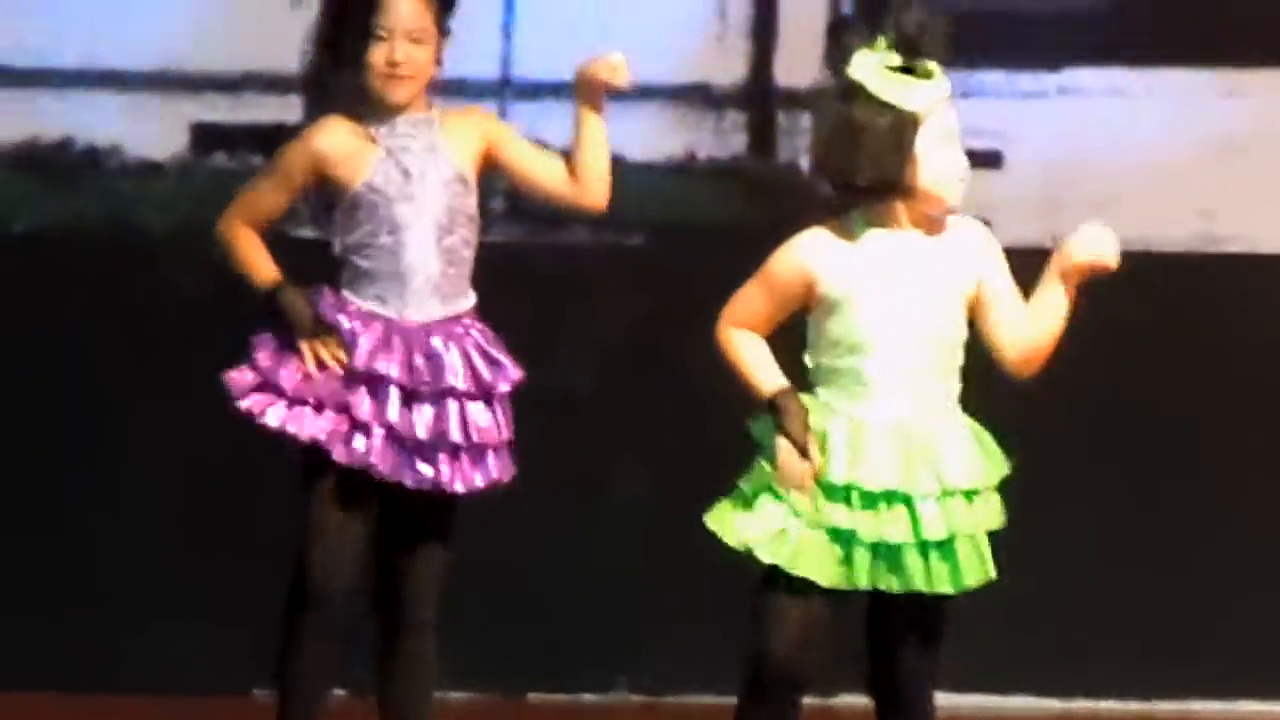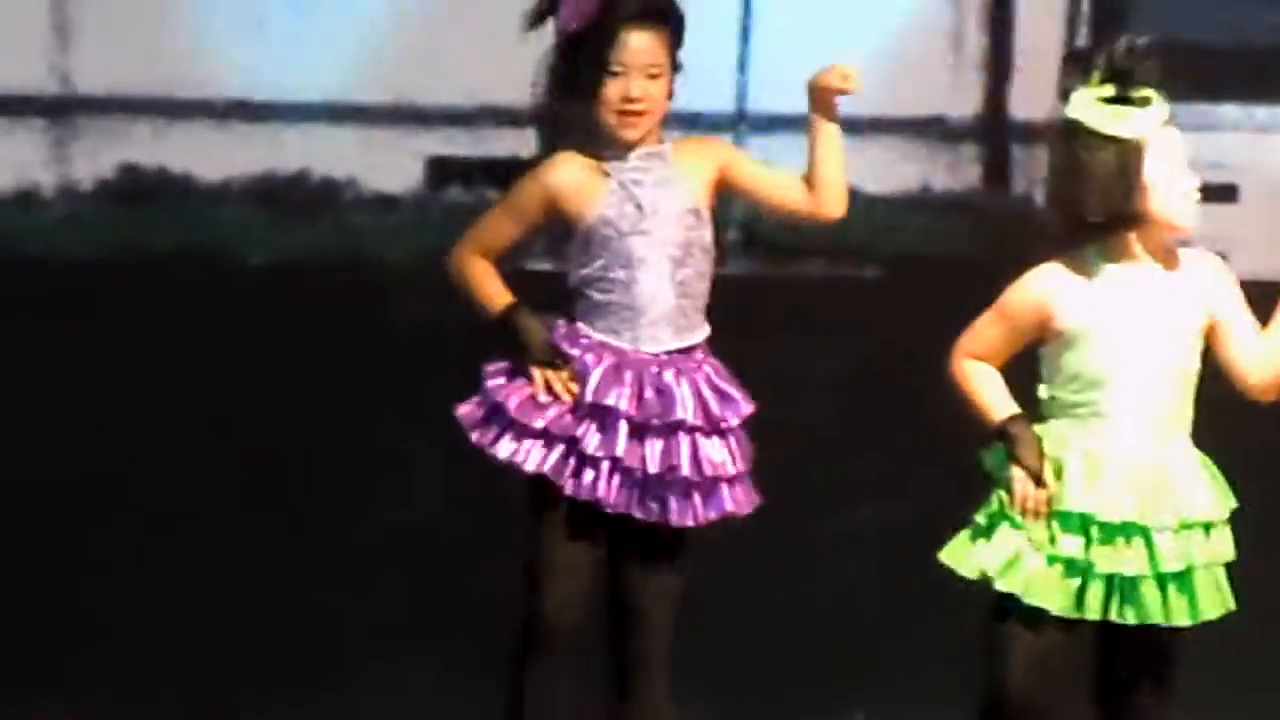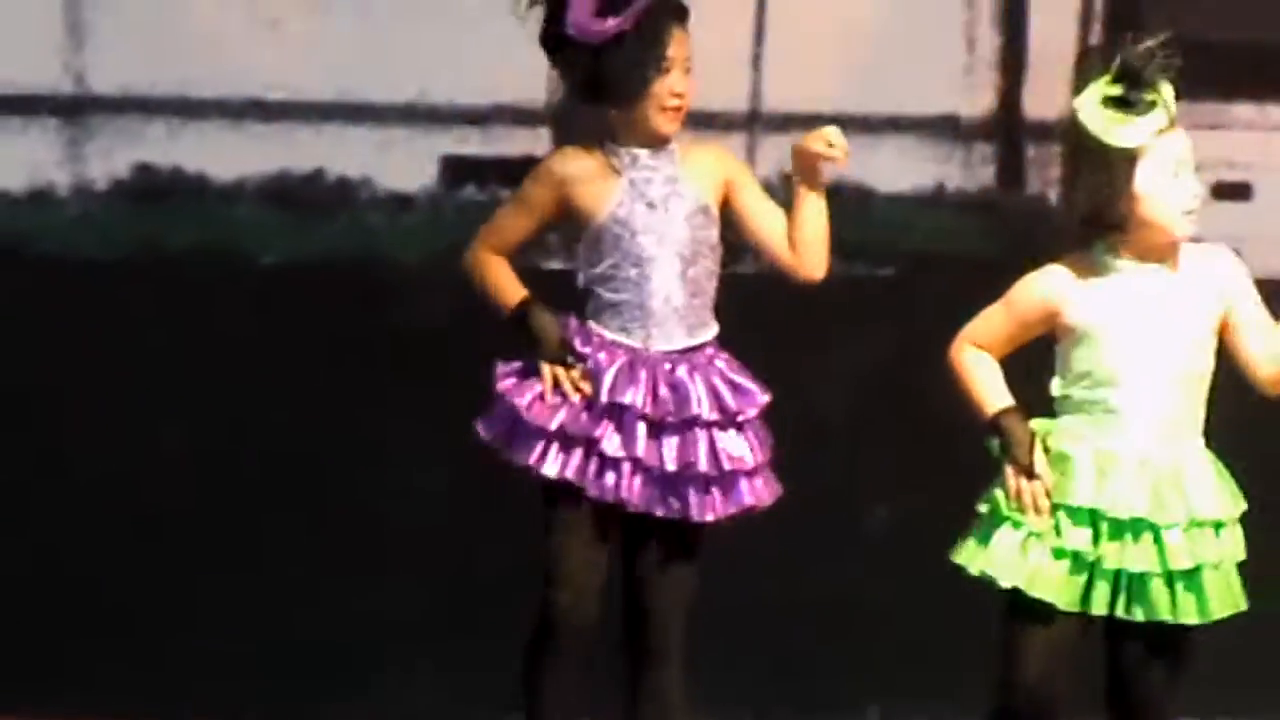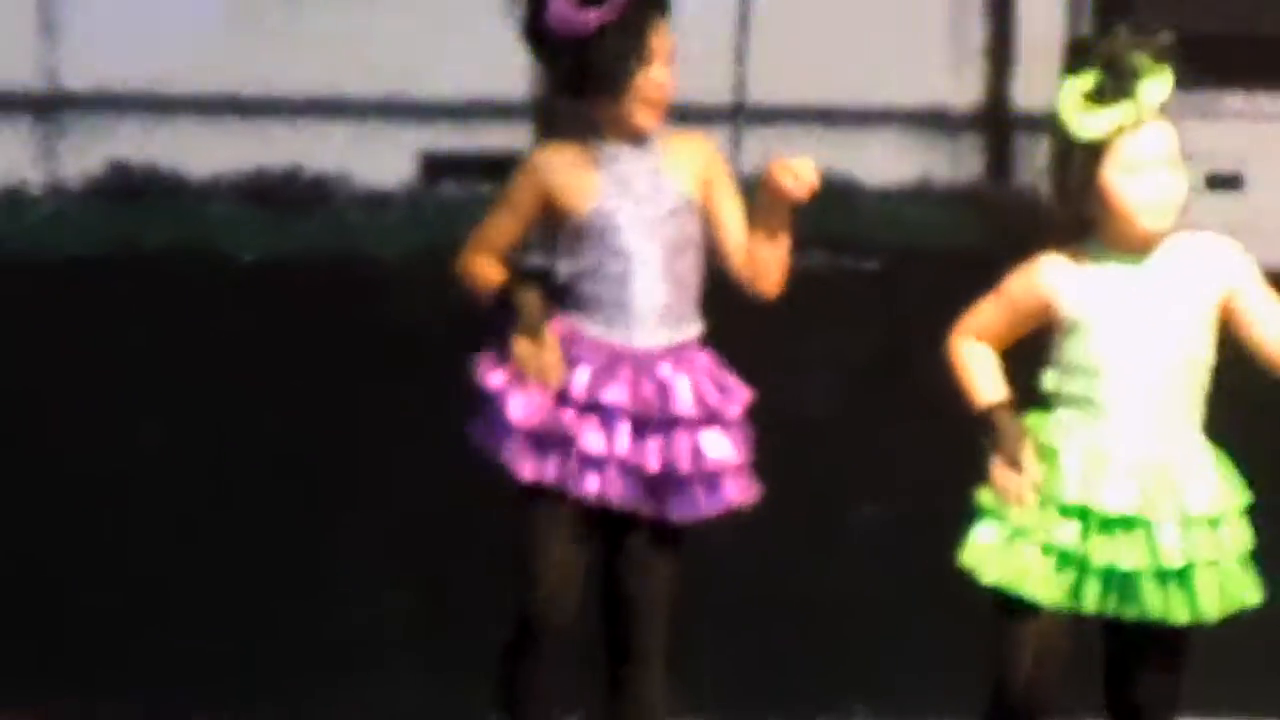
dt=0.4s
person 1, frame 1
left shoulder: (473, 132)
right shoulder: (330, 139)
left elbow: (586, 195)
right elbow: (237, 223)
left wrist: (590, 105)
right wrist: (288, 304)
left hip: (442, 371)
right hip: (357, 367)
left knee: (411, 593)
right knee: (324, 579)
person 1, frame 2
left shoulder: (706, 162)
right shoulder: (563, 176)
left elbow: (825, 205)
right elbow: (469, 256)
left wrist: (823, 114)
right wrist: (522, 330)
left hip: (673, 403)
right hip: (588, 401)
left knee: (644, 626)
right knee: (552, 614)
person 1, frame 3
left shoulder: (717, 167)
right shoulder: (572, 171)
left elbow: (807, 265)
right elbow: (484, 253)
left wrist: (809, 176)
right wrist: (536, 323)
left hip: (687, 404)
right hip: (600, 400)
left knee: (660, 629)
right knee: (566, 613)
person 1, frame 4
left shoulder: (697, 158)
right shoulder: (554, 167)
left elbow: (761, 278)
right elbow: (475, 257)
left wrist: (777, 200)
right wrist: (517, 300)
left hip: (670, 401)
right hip: (580, 398)
left knee: (642, 628)
right knee: (545, 612)
person 2, frame 1
left shoulder: (969, 248)
right shoulder: (819, 254)
left elbow: (1021, 352)
right elbow: (737, 325)
left wrist: (1065, 273)
right wrist: (781, 405)
left hip: (930, 492)
right hip: (830, 489)
person 2, frame 2
left shoulder: (1203, 280)
right shoulder: (1055, 288)
right elbow: (969, 357)
right wrist: (1014, 434)
left hip: (1161, 522)
right hip: (1064, 519)
person 2, frame 3
left shoulder: (1216, 273)
right shoulder: (1065, 286)
right elbow: (970, 347)
right wrist: (1013, 431)
left hip: (1172, 520)
right hip: (1071, 512)
person 2, frame 4
left shoulder: (1216, 263)
right shoulder: (1057, 277)
right elbow: (968, 338)
right wrist: (1001, 425)
left hip: (1172, 515)
right hip: (1067, 510)
